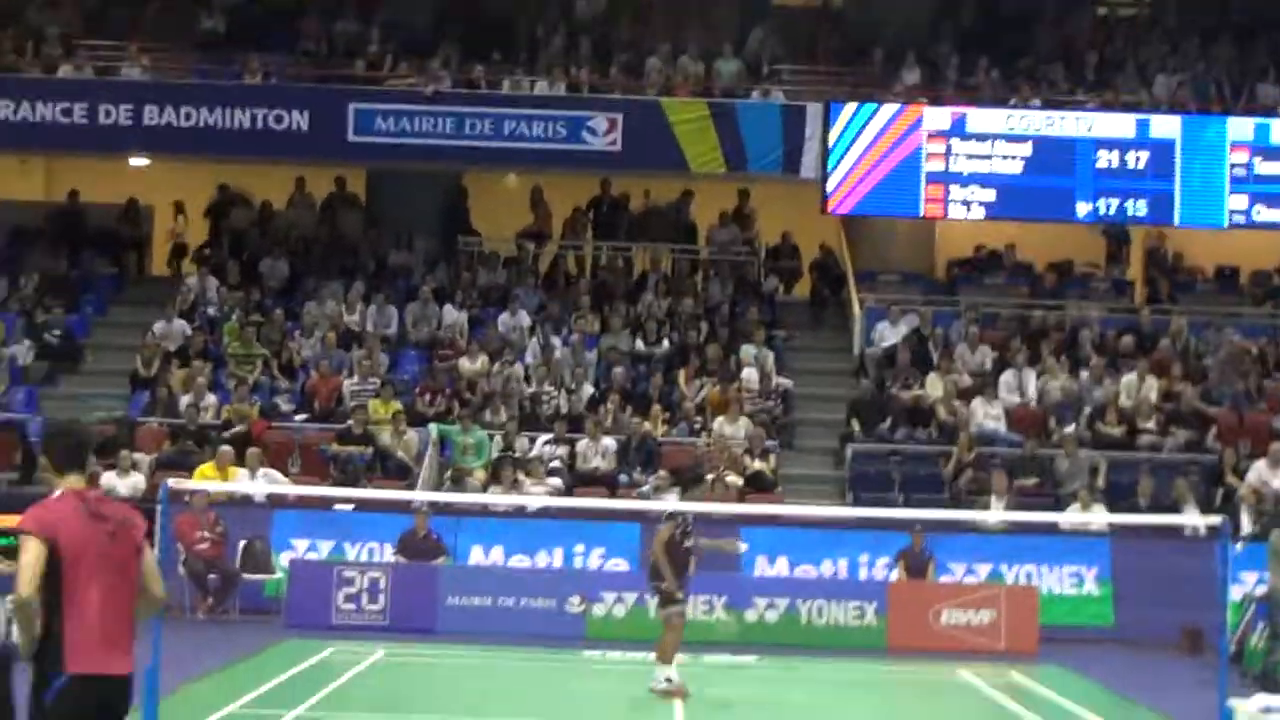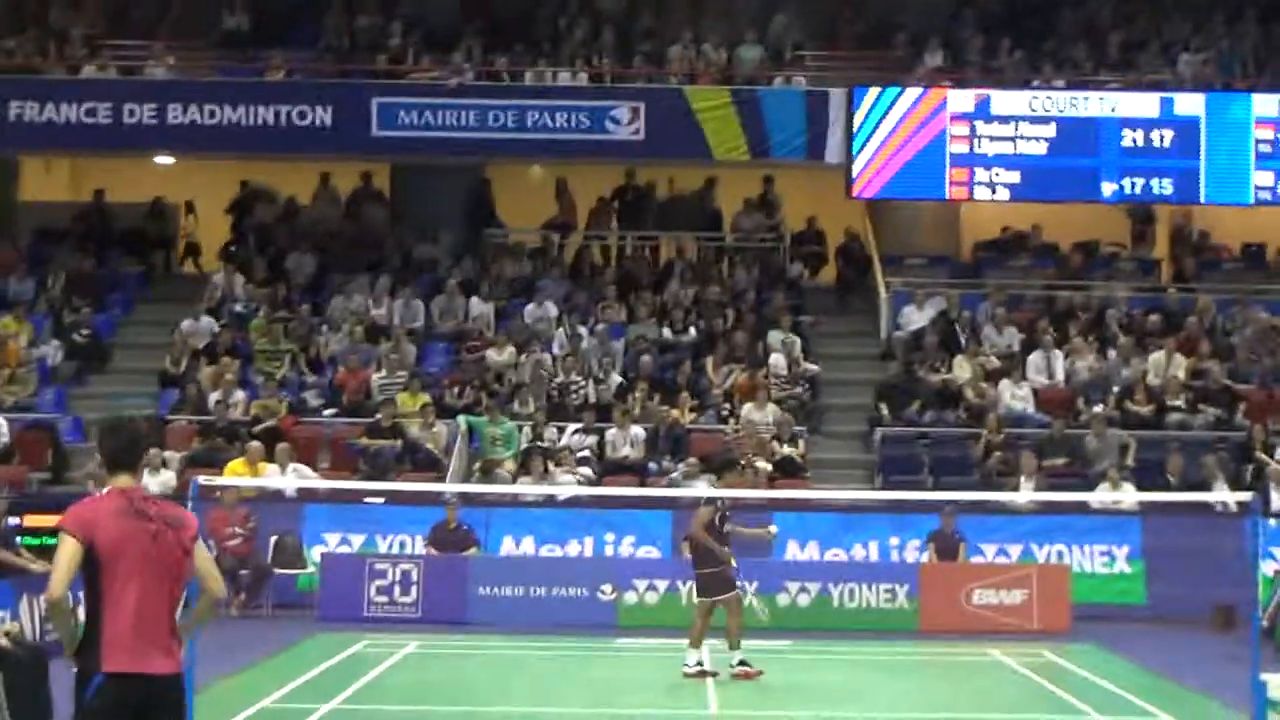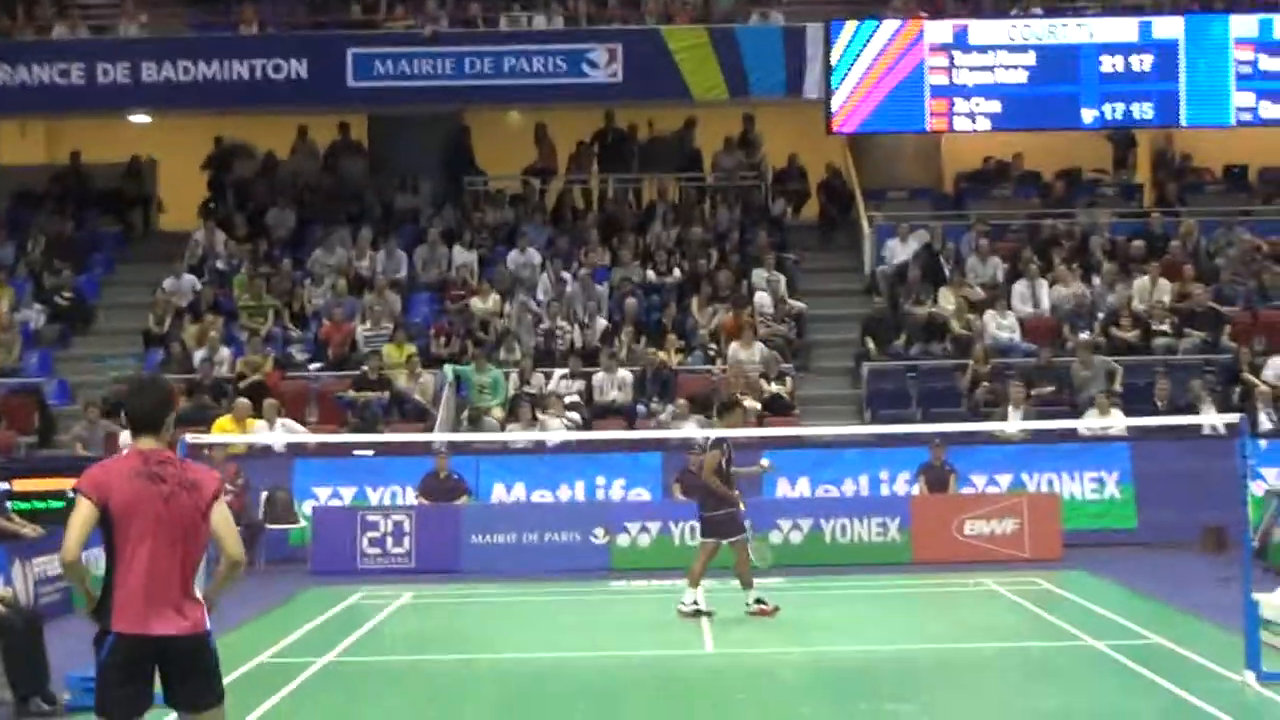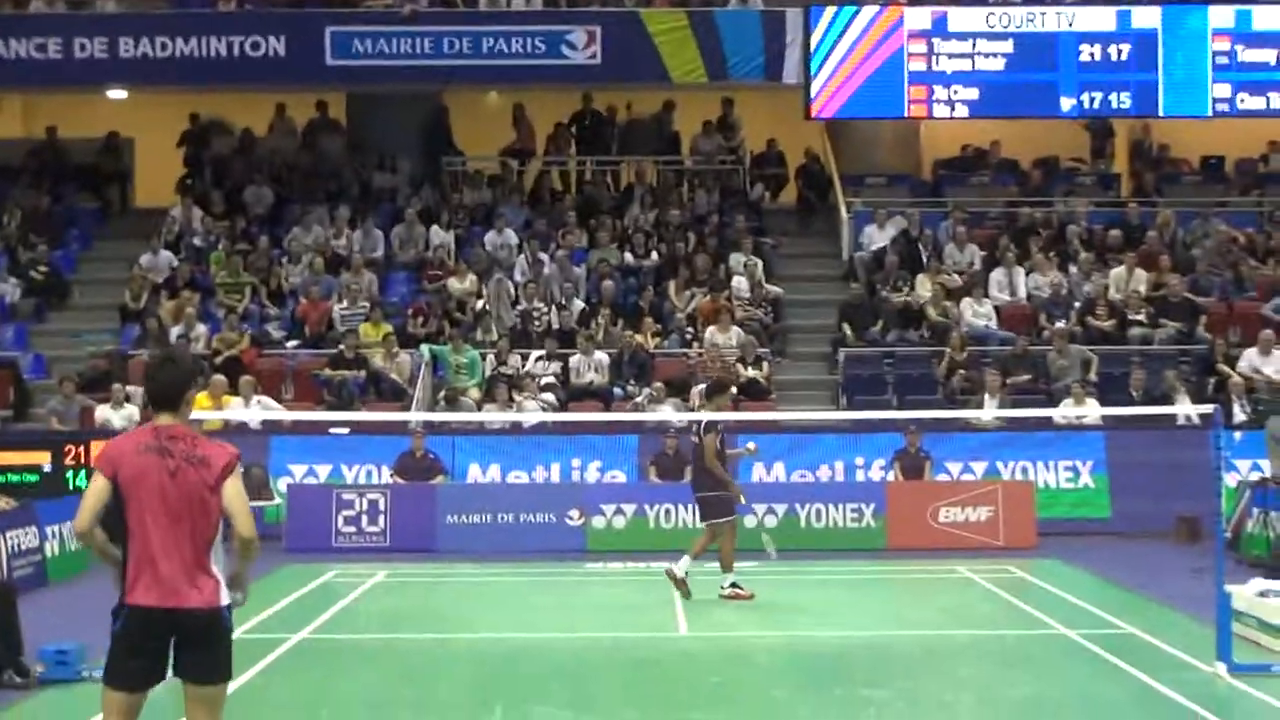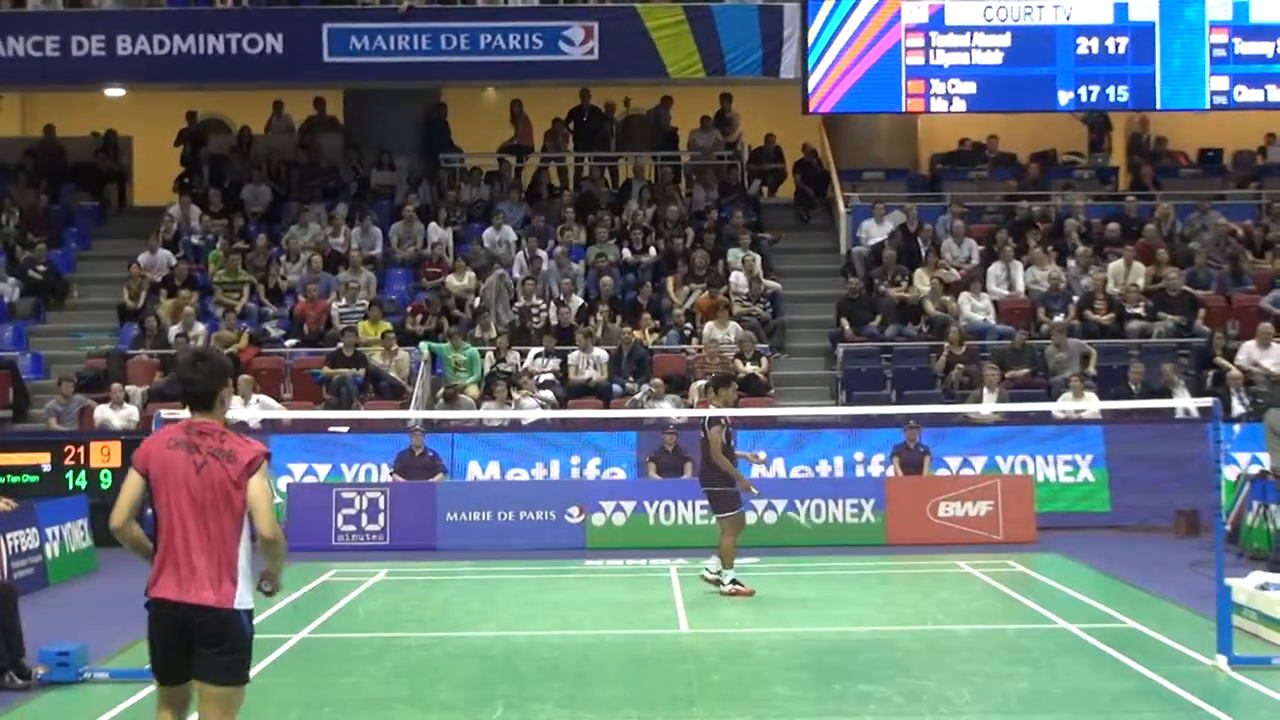
dt=0.2s
person 1, frame 1
left shoulder: (43, 517)
right shoulder: (128, 516)
left elbow: (25, 594)
right elbow: (157, 593)
left wrist: (31, 639)
left hip: (68, 670)
right hip: (119, 672)
person 1, frame 2
left shoulder: (84, 515)
right shoulder: (180, 518)
left elbow: (55, 594)
right elbow: (217, 592)
left wrist: (70, 640)
left hip: (107, 669)
right hip: (166, 670)
person 1, frame 3
left shoulder: (101, 476)
right shoulder: (202, 479)
left elbow: (69, 555)
right elbow: (235, 556)
left wrist: (91, 598)
right wrist: (210, 596)
left hip: (125, 629)
right hip: (188, 629)
person 1, frame 4
left shoulder: (118, 451)
right shoulder: (218, 456)
left elbow: (83, 527)
right elbow: (246, 534)
left wrist: (120, 561)
right wrist: (239, 575)
left hip: (140, 603)
right hip: (204, 606)
person 1, frame 5
left shoulder: (153, 447)
right shoulder: (247, 454)
left elbow: (119, 523)
right elbow: (269, 532)
right wrist: (274, 572)
left hip: (166, 600)
right hip: (225, 605)
person 2, frame 1
left shoulder: (687, 518)
right shoulder: (675, 516)
left elbow: (693, 542)
right elbow: (656, 546)
left wrist: (723, 544)
right wrist: (669, 577)
left hip: (676, 580)
right hip: (667, 580)
left knee: (675, 625)
right knee: (674, 624)
left ankle: (663, 678)
right ankle: (663, 679)
person 2, frame 2
left shoulder: (719, 500)
right shoulder: (714, 499)
left elbow: (727, 529)
right elbow: (696, 529)
left wrist: (759, 533)
right wrist: (720, 550)
left hip: (708, 565)
right hip: (713, 564)
left knee: (704, 611)
right knee: (735, 607)
left ankle: (692, 662)
right ankle: (737, 662)
person 2, frame 3
left shoulder: (718, 442)
right shoulder: (718, 442)
right elbow: (707, 476)
left wrist: (754, 470)
right wrist: (730, 494)
left hip: (710, 506)
right hip: (720, 507)
left knee: (707, 552)
right knee: (742, 551)
left ankle: (689, 601)
right ankle: (753, 601)
person 2, frame 4
left shoulder: (704, 421)
right shoulder: (712, 424)
right elbow: (710, 460)
left wrist: (741, 451)
right wrist: (731, 483)
left hip: (704, 487)
right hip: (713, 487)
left knee: (712, 532)
right knee: (728, 532)
left ankle: (679, 569)
right ankle: (728, 585)
person 2, frame 5
left shoulder: (718, 416)
right shoulder: (716, 418)
right elbow: (716, 455)
left wrist: (746, 456)
right wrist: (740, 478)
left hip: (720, 481)
right hip: (718, 481)
left knee: (735, 525)
right knee: (730, 528)
left ankle: (713, 569)
right ankle: (728, 581)
